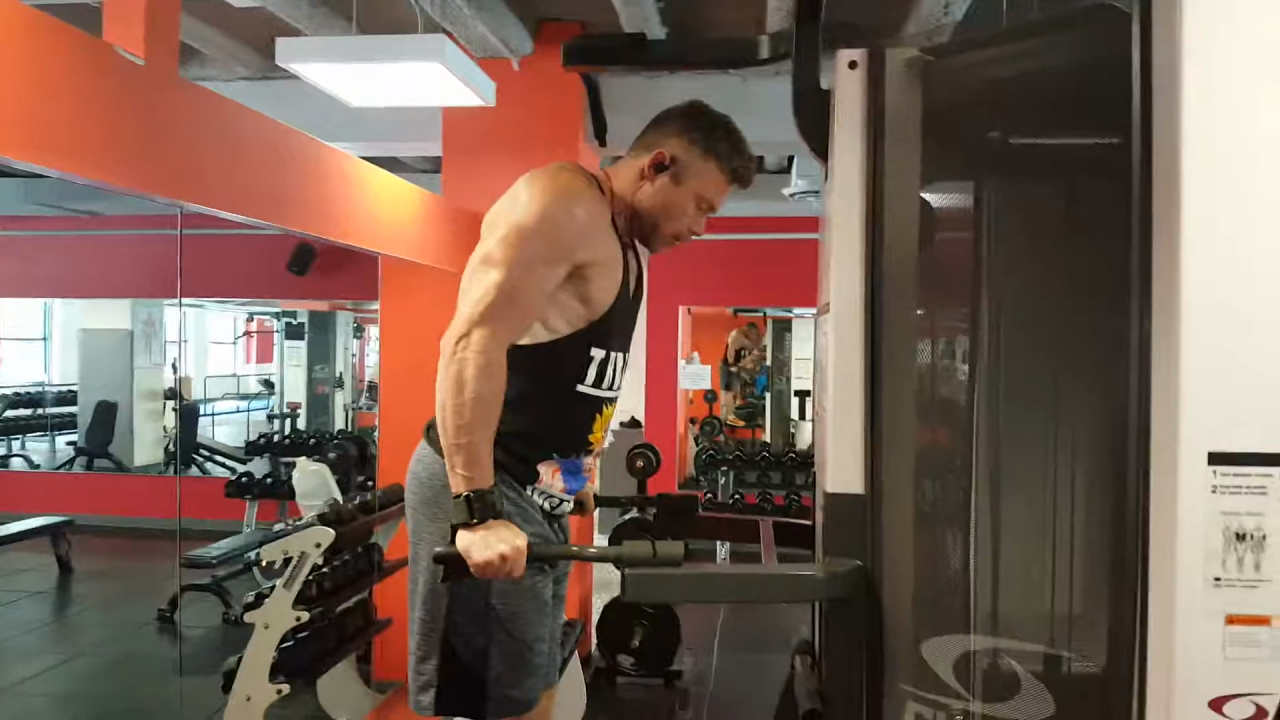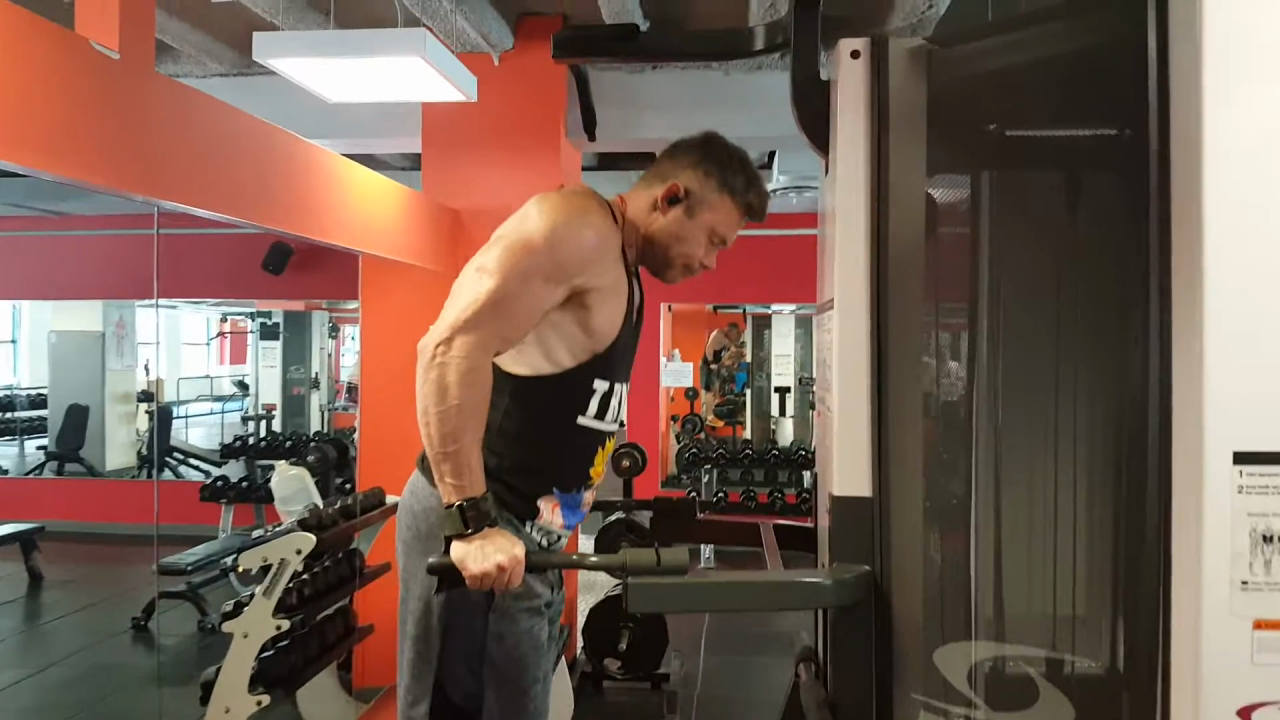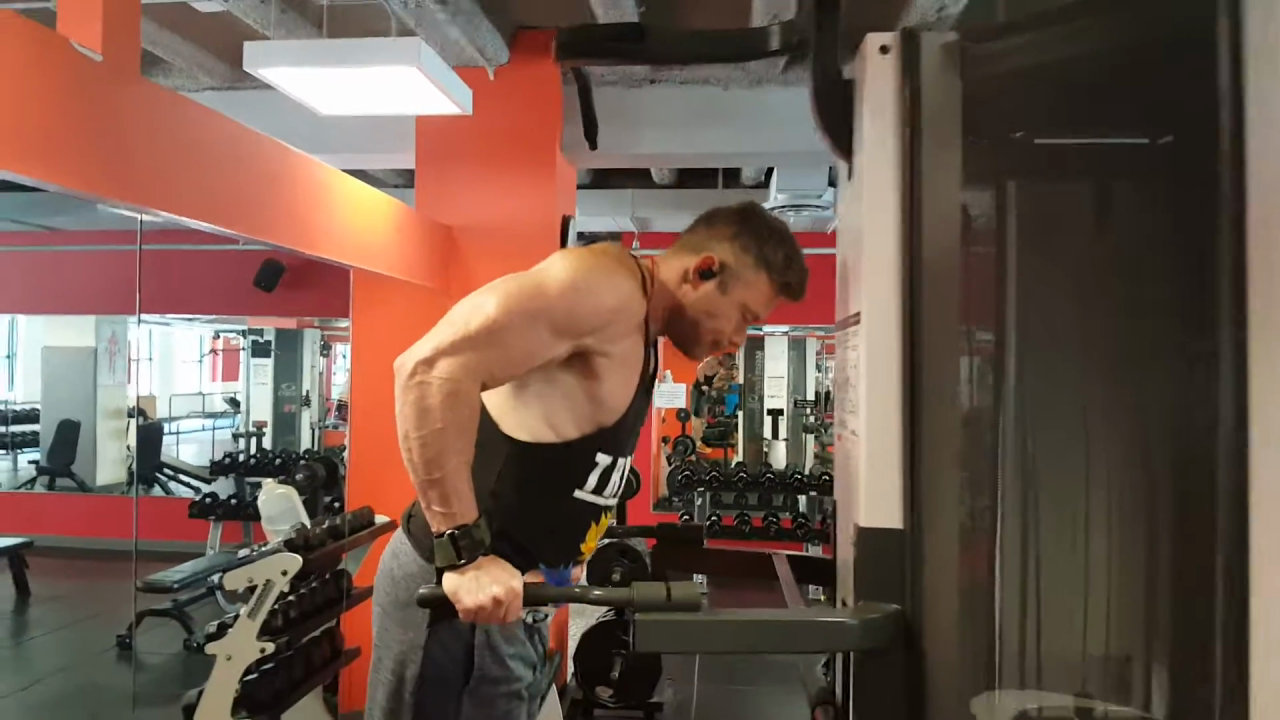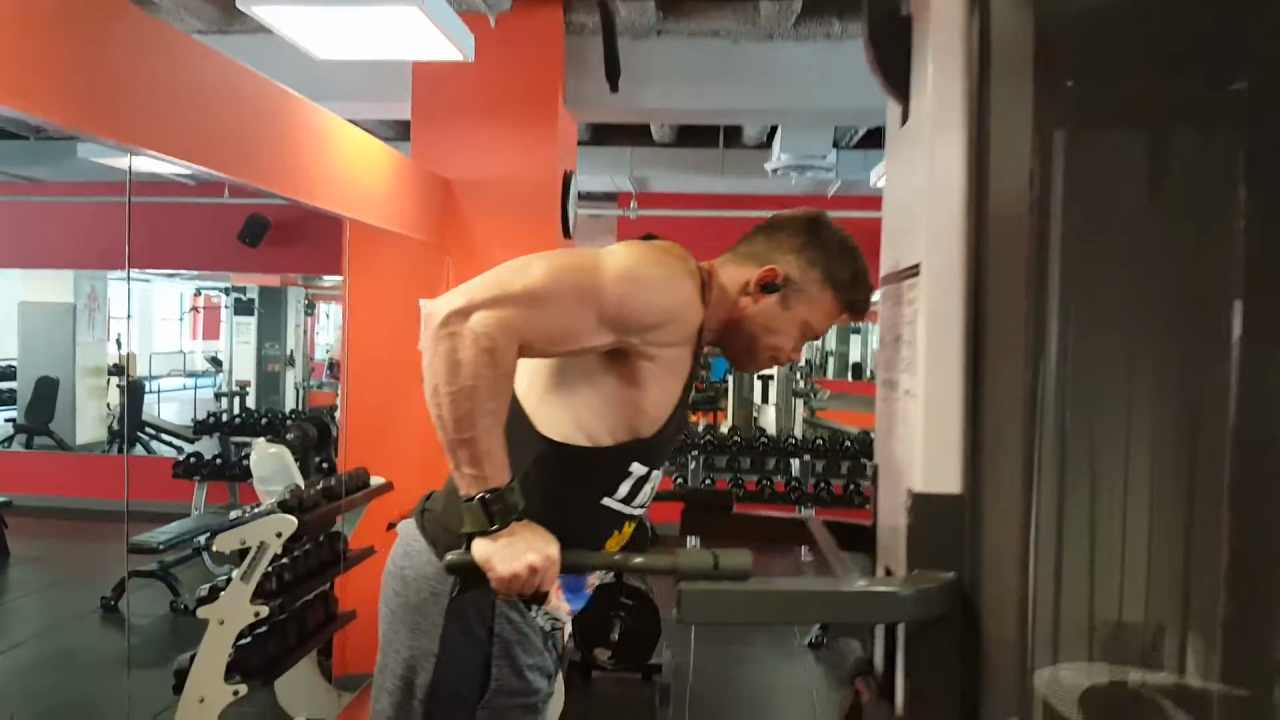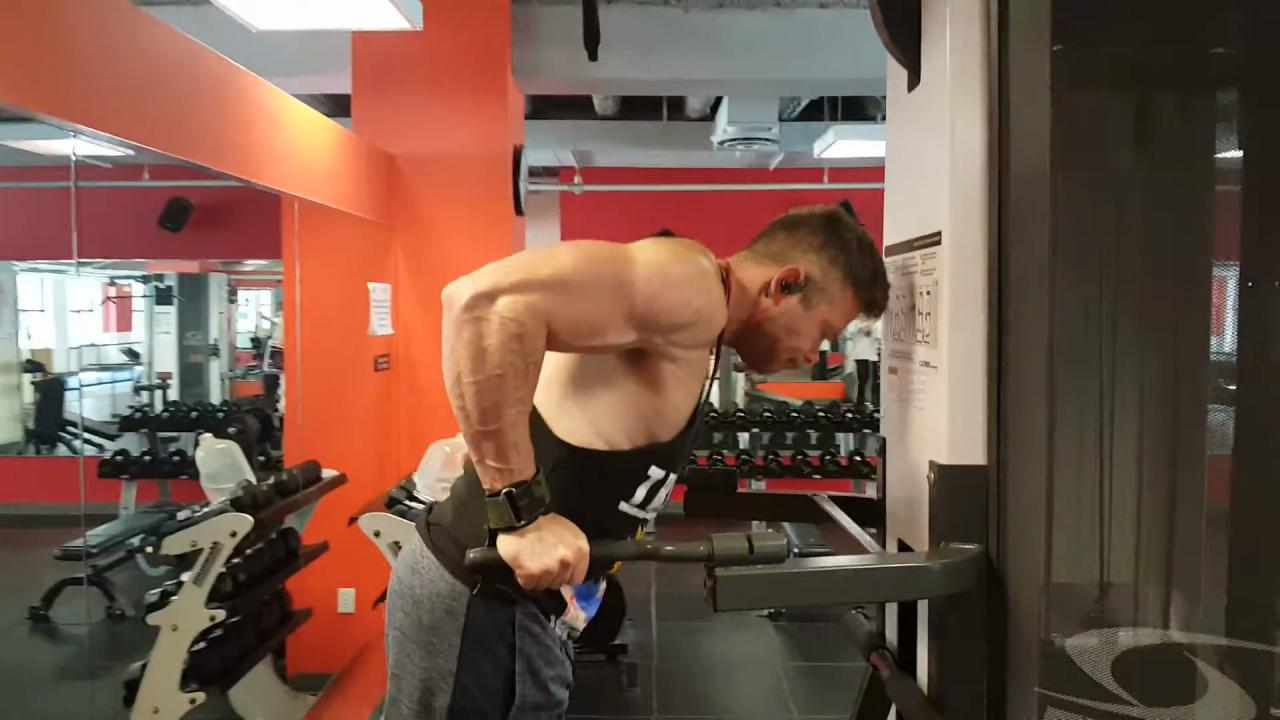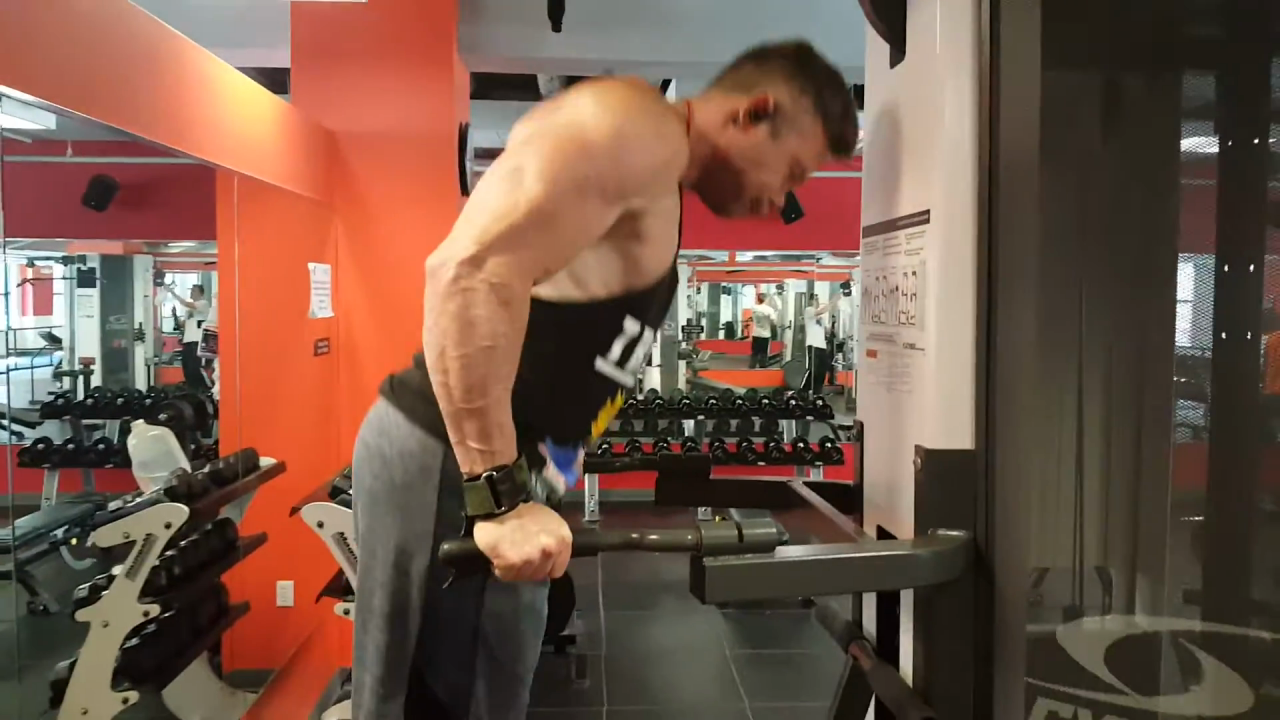
dt=0.5s
person 1, frame 1
left shoulder: (622, 247)
right shoulder: (567, 204)
right elbow: (472, 340)
right wrist: (475, 511)
left hip: (539, 499)
right hip: (485, 495)
person 1, frame 2
left shoulder: (624, 274)
right shoulder: (578, 226)
right elbow: (450, 347)
right wrist: (470, 520)
left hip: (532, 533)
right hip: (480, 527)
person 1, frame 3
left shoulder: (638, 335)
right shoulder: (608, 288)
right elbow: (432, 367)
right wrist: (463, 553)
left hip: (511, 601)
right hip: (464, 591)
person 1, frame 4
left shoulder: (679, 330)
right shoulder: (667, 287)
right elbow: (463, 318)
right wrist: (496, 517)
left hip: (526, 595)
right hip: (476, 585)
person 1, frame 5
left shoulder: (689, 329)
right shoulder: (689, 285)
right elbow: (483, 302)
right wrist: (520, 513)
left hip: (526, 599)
right hip: (479, 597)
person 1, frame 6
left shoulder: (655, 170)
right shoulder: (638, 130)
right elbow: (471, 269)
right wrist: (498, 494)
left hip: (495, 474)
right hip: (444, 462)
